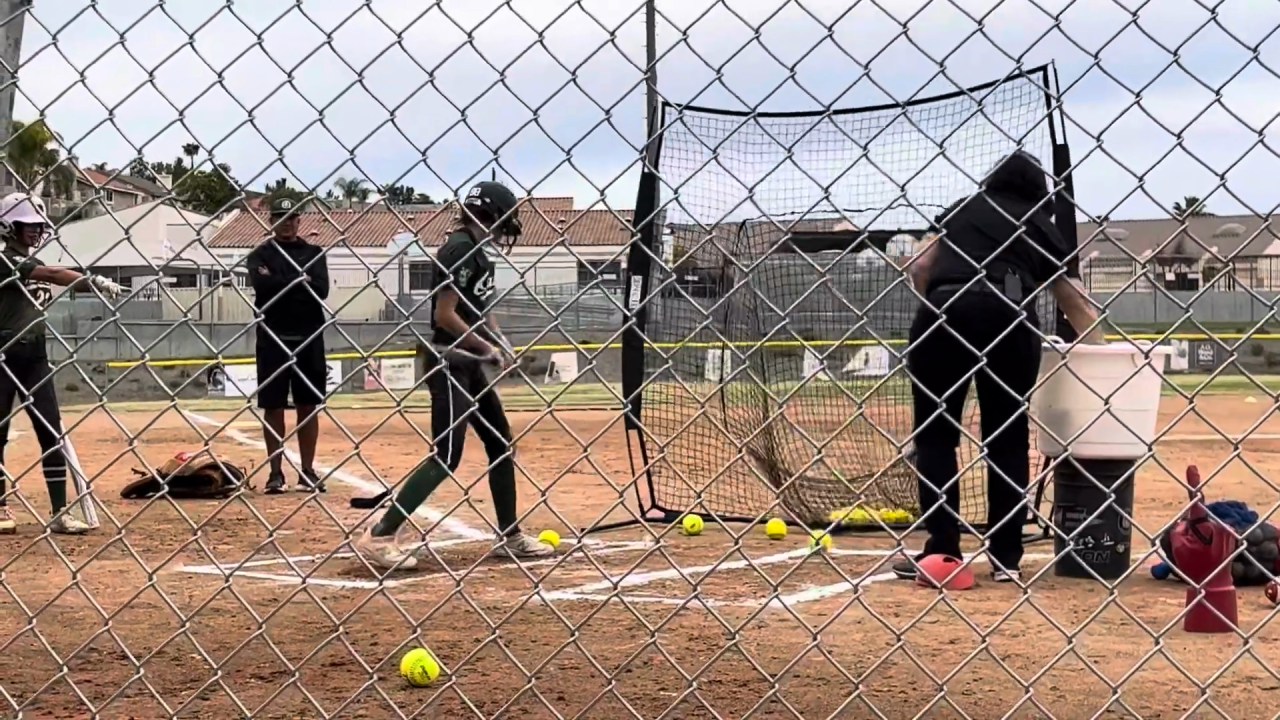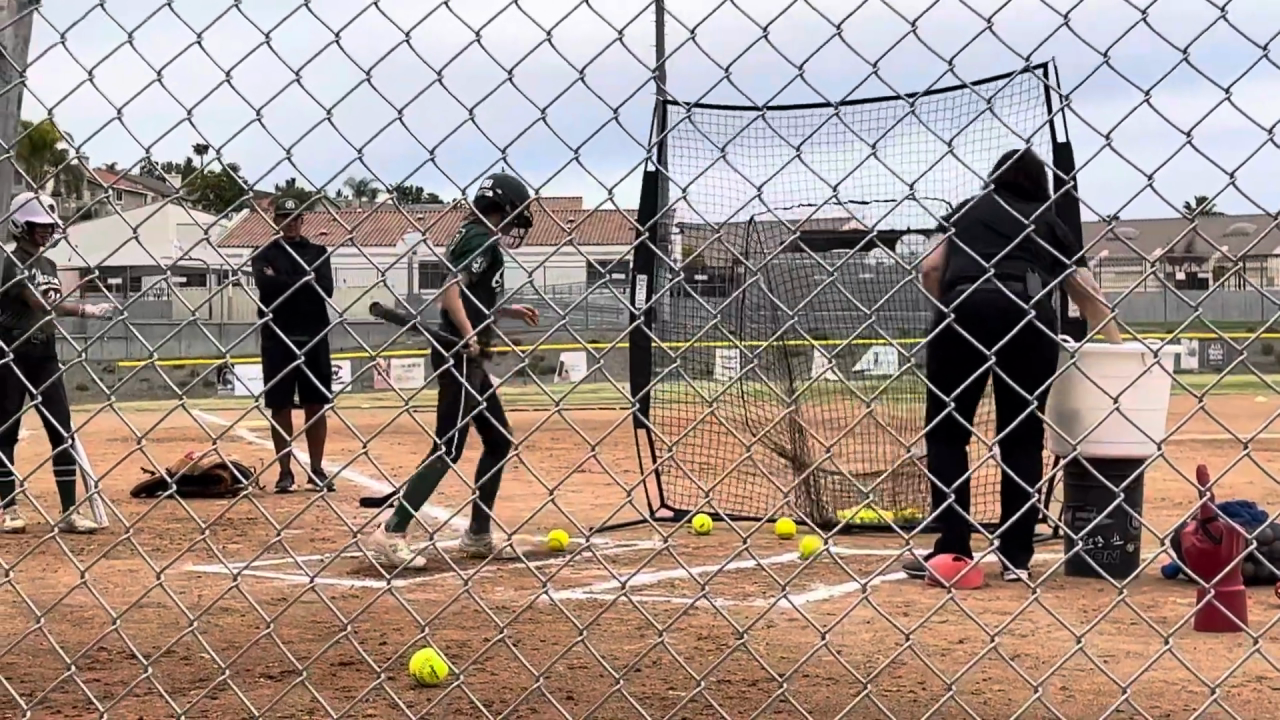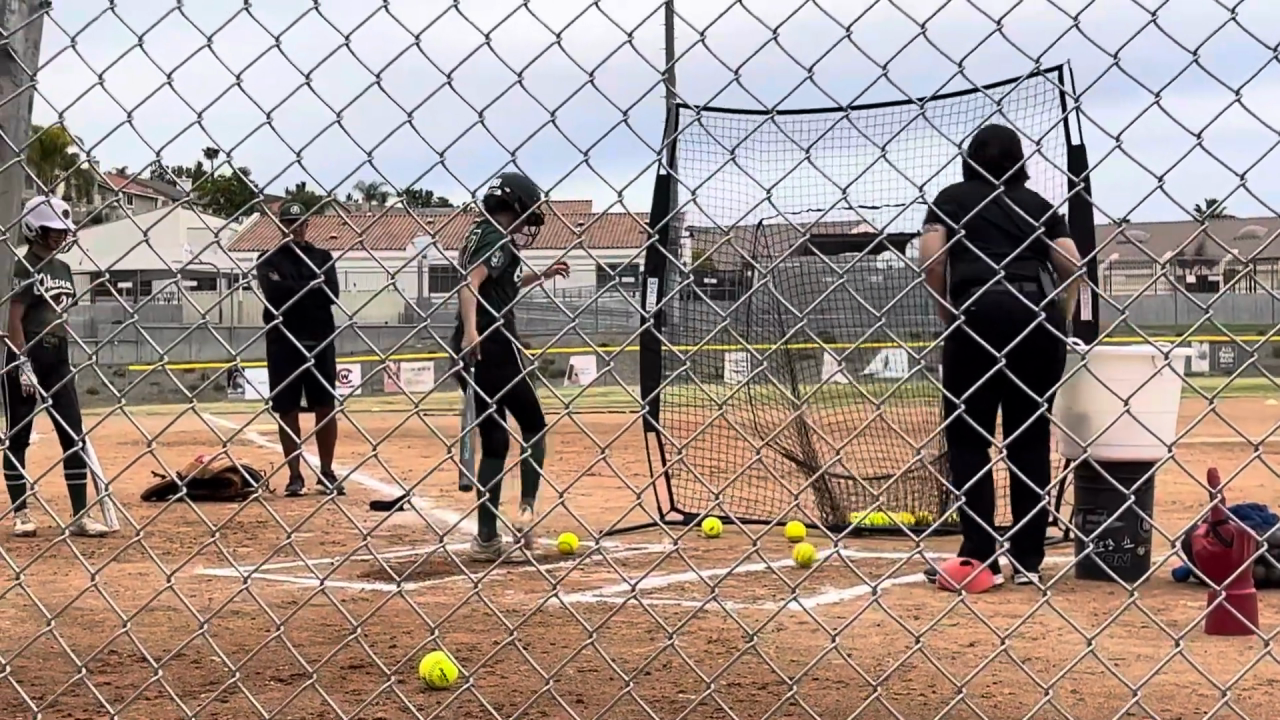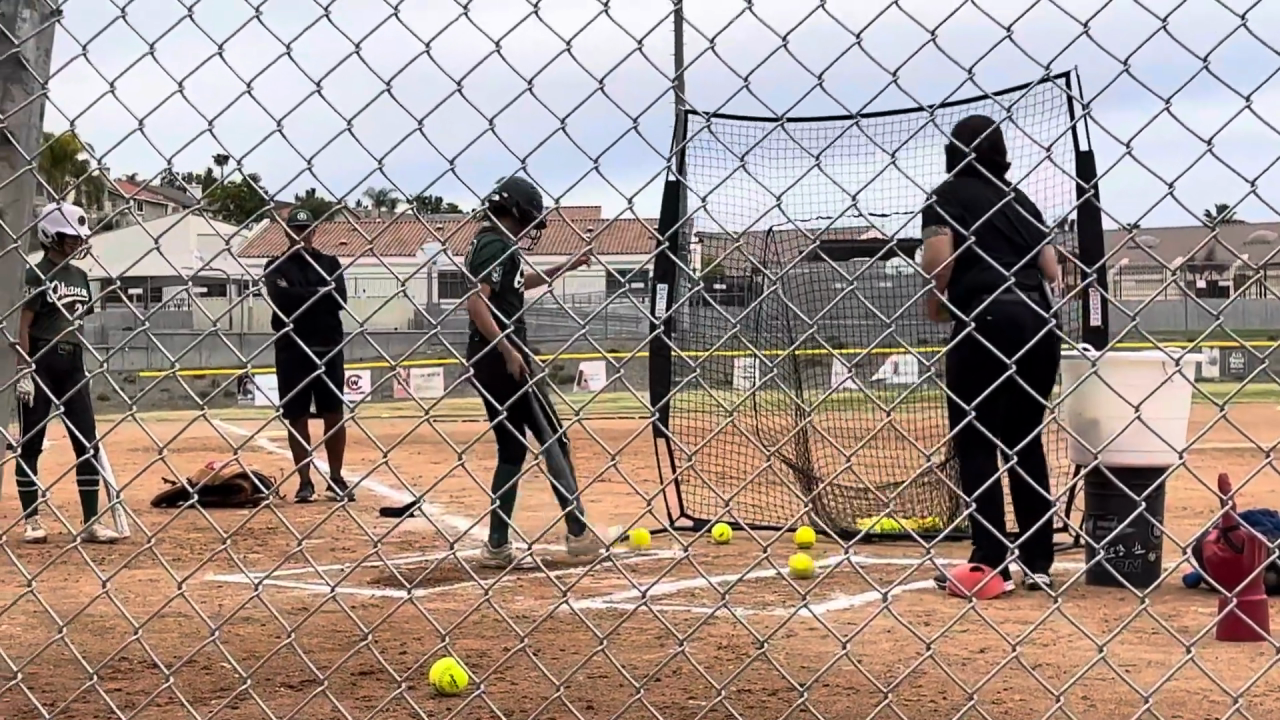
dt=0.3s
person 1, frame 1
left shoulder: (963, 209)
right shoulder: (1042, 228)
left elbow: (920, 267)
right elbow: (1079, 307)
left hip: (947, 311)
right hip: (1010, 316)
left knee: (936, 433)
right knee: (1008, 435)
left ankle: (943, 552)
right ankle: (1006, 556)
person 1, frame 2
left shoulder: (966, 209)
right shoulder: (1051, 224)
left elbow: (930, 270)
right elbow: (1089, 296)
left hip: (965, 310)
right hip: (1029, 315)
left knee: (946, 432)
right knee: (1022, 435)
left ankle: (953, 550)
right ankle: (1017, 556)
person 1, frame 3
left shoulder: (952, 197)
right shoulder: (1036, 202)
left elbow: (931, 259)
right elbow: (1071, 265)
left wrist: (945, 310)
right wrist: (1062, 304)
left hip: (982, 314)
right hip: (1041, 315)
left knee: (967, 436)
right knee: (1030, 440)
left ankle: (981, 558)
right ankle: (1028, 560)
person 1, frame 4
left shoulder: (948, 194)
right shoulder: (1022, 201)
left elbow: (936, 262)
right elbow: (1052, 271)
left wrist: (934, 304)
left hip: (986, 323)
right hip: (1038, 322)
left knee: (975, 443)
right knee: (1026, 443)
left ankle: (991, 564)
right ankle: (1038, 563)
person 2, frame 1
left shoulder: (474, 251)
right shoulder: (462, 247)
right elbow: (443, 310)
left wrist: (500, 344)
right wrist: (481, 344)
left hip: (467, 362)
right hip: (451, 361)
left knee: (502, 445)
right knee: (445, 456)
left ankle: (511, 536)
right ankle: (378, 535)
person 2, frame 2
left shoulder: (475, 237)
right shoulder: (481, 239)
right elbow: (450, 293)
left wrist: (509, 310)
right wrist: (468, 335)
left hip: (466, 356)
right hip: (461, 355)
left knee: (499, 441)
right knee: (448, 449)
left ankle: (479, 533)
right ankle: (391, 532)
person 2, frame 3
left shoulder: (479, 236)
right shoulder: (498, 239)
right elbow: (468, 284)
left wrist: (541, 275)
right wrist: (471, 331)
left hip: (471, 352)
right hip: (494, 348)
left knee: (494, 440)
right knee: (534, 430)
left ankle: (486, 537)
right ankle: (527, 510)
person 2, frame 4
left shoulder: (487, 242)
right shoulder: (498, 245)
left elbow: (516, 286)
right elbow: (476, 303)
left wrist: (565, 267)
right wrist: (508, 350)
left hip: (485, 360)
right hip: (503, 359)
left knee: (512, 450)
right knee: (554, 440)
left ankle: (497, 545)
right ankle: (578, 533)
person 3, frame 1
left shoulder: (35, 265)
right elbow: (55, 274)
right wrist: (97, 281)
left hip: (35, 356)
left knee: (52, 433)
left ankle: (59, 513)
person 3, frame 2
left shoulder: (48, 265)
right elbow: (40, 303)
right wrist: (86, 310)
left hip: (46, 354)
left knee: (63, 433)
left ankle: (69, 512)
person 3, frame 3
left shoulder: (63, 269)
right shoulder: (24, 267)
right elbow: (14, 321)
right wrist: (23, 364)
left hip: (58, 358)
right hip: (26, 358)
left knee: (74, 436)
right knee: (18, 437)
left ankle: (80, 516)
right ankle: (20, 513)
person 3, frame 4
left shoulder: (80, 276)
right shoulder: (36, 274)
right elbow: (22, 327)
right wrist: (24, 372)
left hip: (73, 365)
right hip: (40, 364)
left knee: (88, 444)
right knee: (30, 444)
left ankle: (91, 522)
right ankle: (31, 519)
person 4, frame 1
left shoulder: (314, 253)
right shoulder: (260, 254)
left elbow: (321, 289)
right elbow: (262, 285)
left wrist: (281, 286)
right wrist: (300, 282)
left hip: (308, 338)
right hip: (273, 339)
left knee: (308, 406)
right knee: (273, 406)
left ankle: (307, 471)
right ankle: (275, 472)
person 4, frame 2
left shoulder: (318, 253)
right shoulder: (264, 254)
left elbow: (326, 289)
right elbow: (267, 286)
left wrist: (287, 285)
right wrist: (305, 282)
left hip: (313, 338)
right hip: (278, 339)
left knee: (316, 406)
right knee: (280, 407)
left ankle: (316, 470)
right ankle: (285, 471)
person 4, frame 3
left shoulder: (322, 257)
right shoulder: (269, 259)
left elbow: (331, 294)
right elbow: (273, 291)
left wrist: (293, 292)
right wrist: (310, 288)
left hip: (319, 342)
right hip: (283, 343)
left knee: (326, 408)
right knee: (287, 411)
left ankle: (326, 473)
right ankle: (295, 475)
person 4, frame 4
left shoulder: (330, 263)
right shoulder: (277, 266)
left elbow: (340, 300)
right elbow: (281, 297)
left wrist: (301, 298)
right wrist: (319, 293)
left hip: (328, 348)
right hip: (292, 350)
left knee: (335, 415)
right knee: (296, 417)
left ankle: (335, 479)
right ankle: (305, 482)
